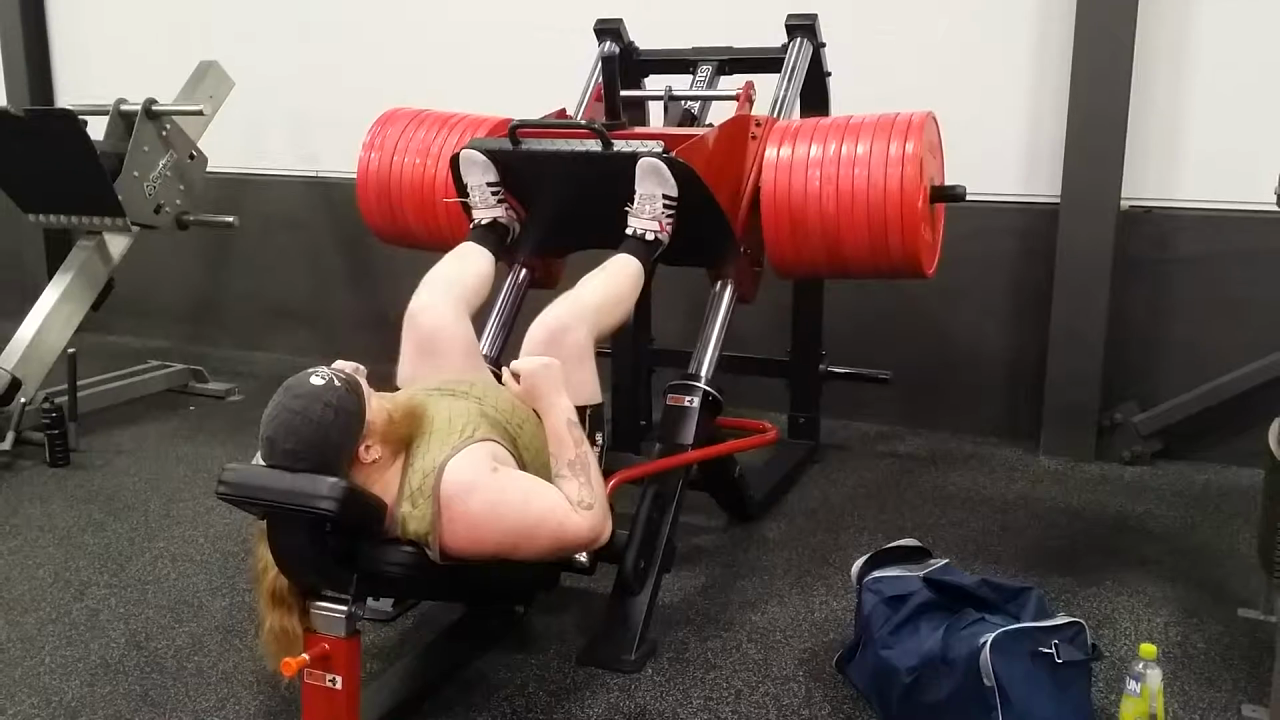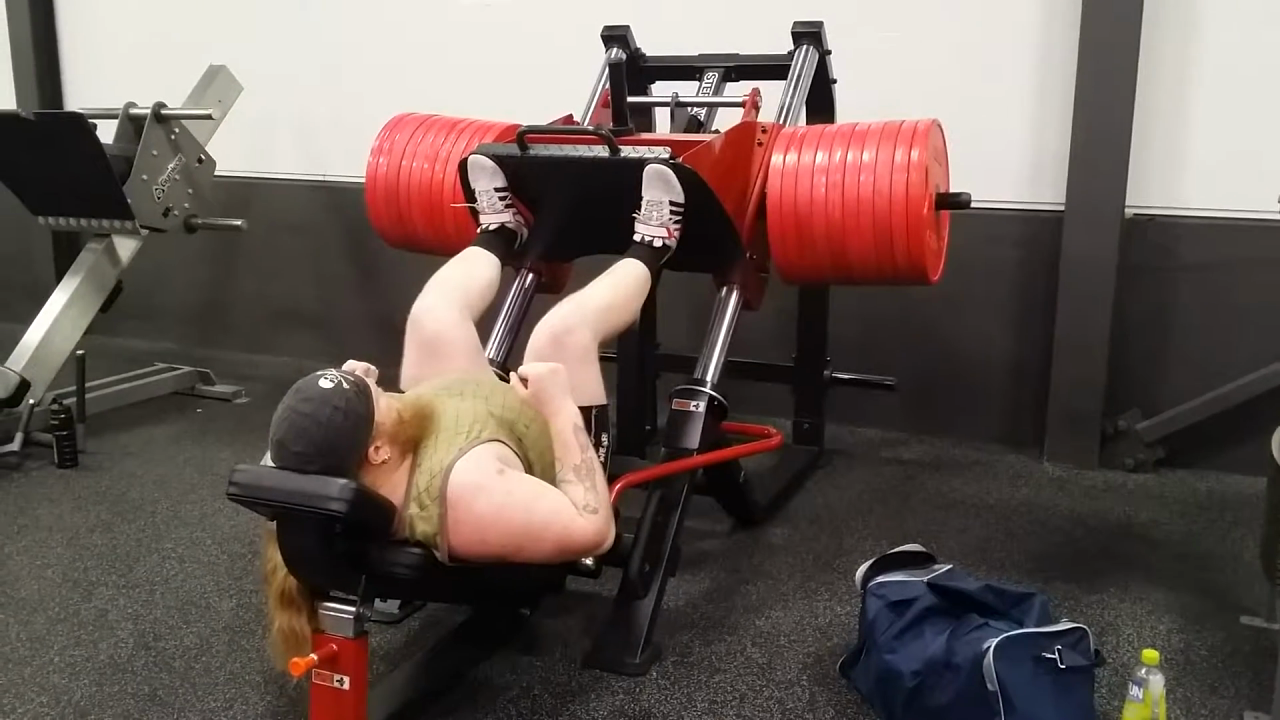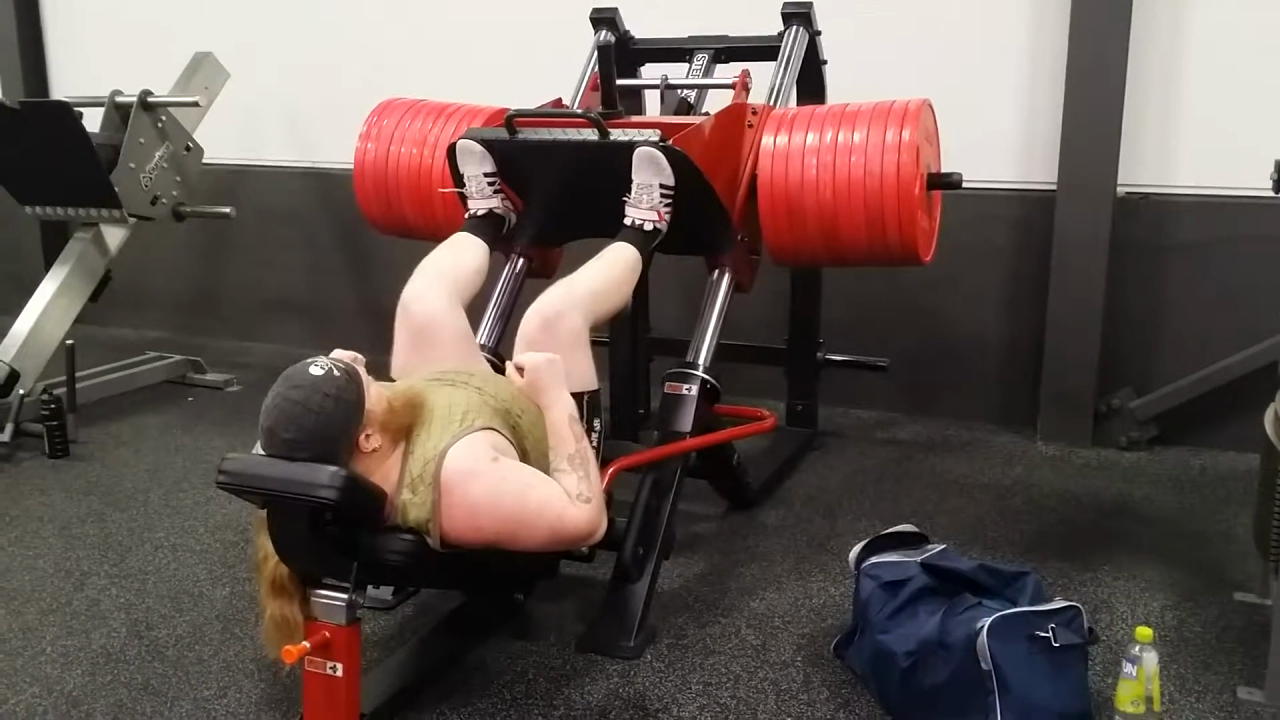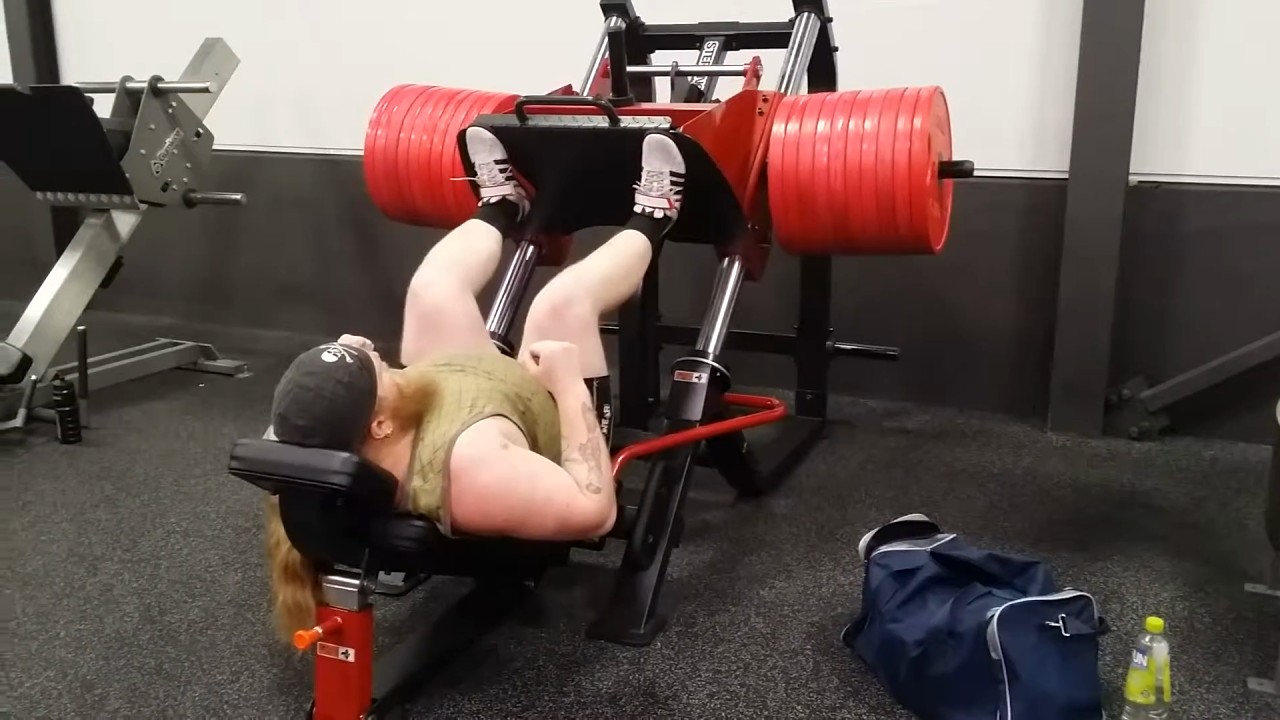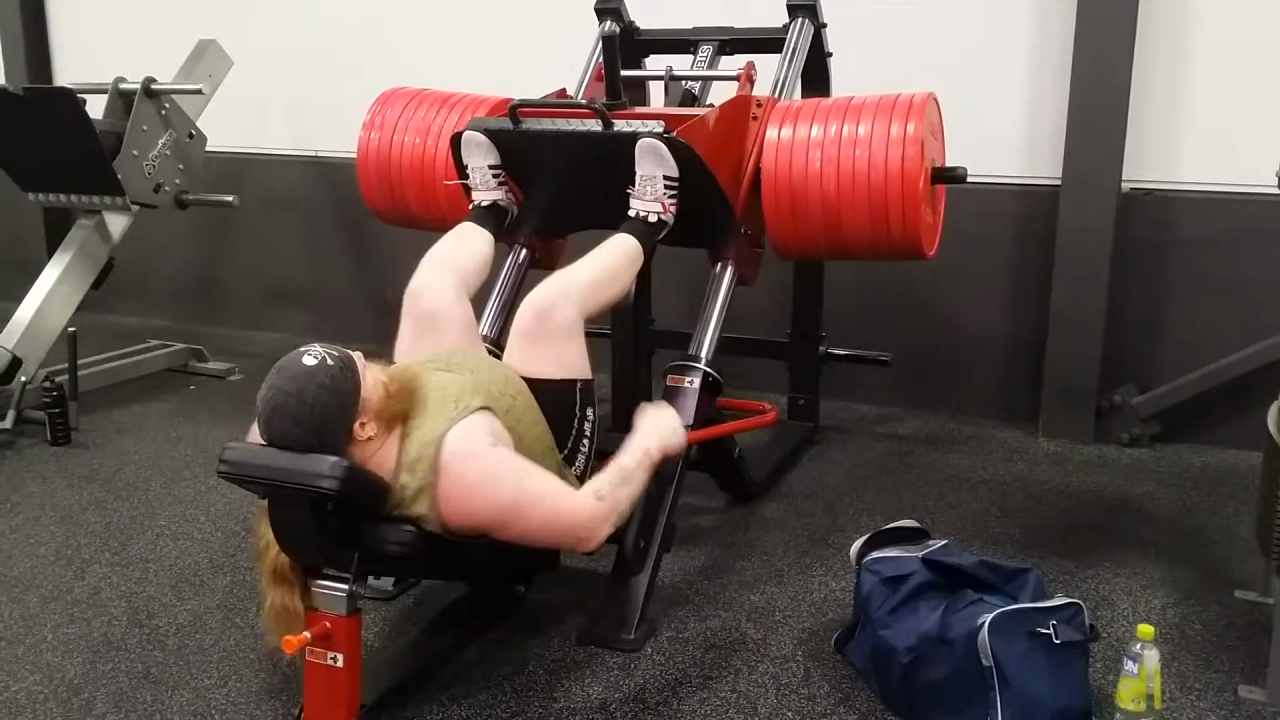
dt=1s
person 1, frame 1
left shoulder: (305, 475)
right shoulder: (459, 491)
right elbow: (589, 525)
left wrist: (343, 394)
right wrist: (554, 403)
right hip: (547, 456)
left knee: (431, 313)
right knee: (560, 331)
left ankle: (492, 226)
right ankle: (642, 243)
person 1, frame 2
left shoulder: (311, 473)
right shoulder: (466, 492)
right elbow: (593, 530)
left wrist: (352, 393)
right wrist: (559, 409)
right hip: (553, 457)
left knee: (434, 315)
right knee: (564, 331)
left ankle: (499, 232)
right ankle: (649, 248)
person 1, frame 3
left shoulder: (300, 460)
right shoulder: (460, 481)
right elbow: (585, 522)
left wrist: (340, 384)
right wrist: (554, 398)
right hip: (545, 441)
left knee: (424, 301)
right knee: (553, 316)
left ankle: (487, 217)
right ankle: (640, 233)
person 1, frame 4
right shoulder: (468, 466)
right elbow: (594, 512)
left wrist: (339, 376)
right wrist: (569, 389)
right hip: (556, 439)
left knee: (433, 289)
right knee: (562, 304)
left ankle: (501, 206)
right ankle: (650, 220)
person 1, frame 5
left shoulder: (306, 458)
right shoulder: (456, 462)
right elbow: (588, 522)
right wrist: (649, 441)
right hip: (546, 472)
left knee: (431, 292)
right knee: (548, 309)
left ankle: (491, 207)
right ankle: (647, 225)
